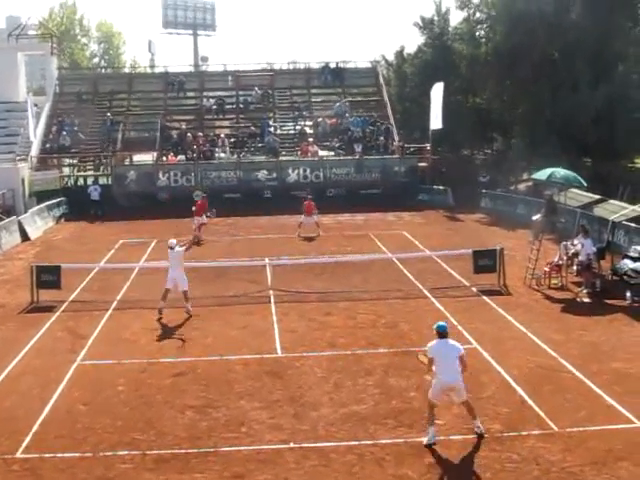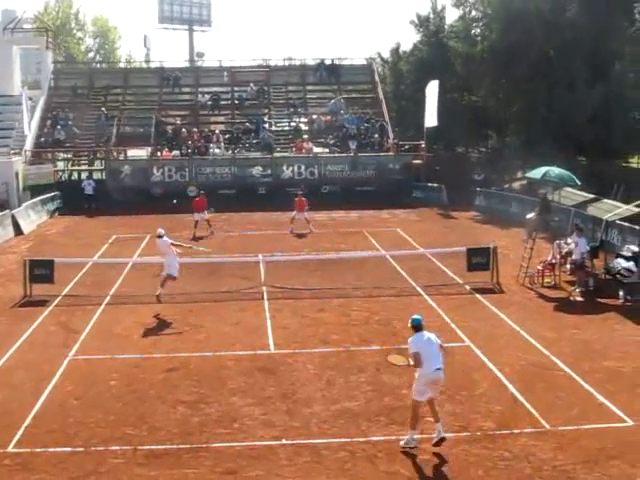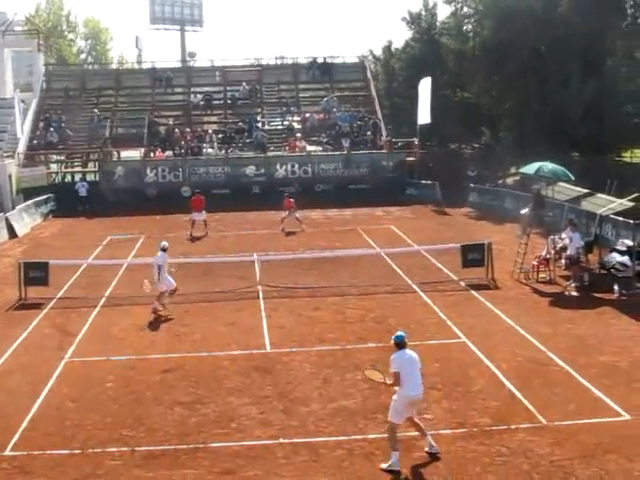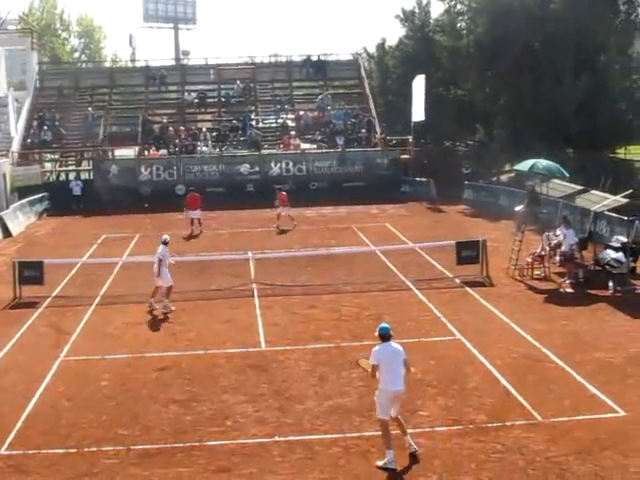
dt=0.3s
person 1, frame 1
left shoulder: (431, 346)
right shoulder: (456, 345)
left elbow: (429, 367)
right elbow: (464, 366)
left hip: (440, 382)
right hip: (456, 381)
left knee: (431, 406)
right knee: (465, 402)
left ankle: (431, 436)
right ankle: (478, 427)
person 1, frame 2
left shoulder: (413, 340)
right shoulder: (432, 336)
left elbow: (418, 363)
right elbow: (444, 352)
left wrist: (411, 364)
left hip: (425, 375)
right hip: (439, 373)
left knee: (415, 407)
right knee: (431, 402)
left ankle: (411, 438)
right ankle: (439, 433)
person 1, frame 3
left shoulder: (395, 358)
right shoulder: (414, 355)
left elbow: (397, 382)
right elbow: (420, 376)
left wrist: (388, 383)
left hip: (404, 396)
right hip: (418, 394)
left knee: (392, 428)
right knee: (411, 418)
left ankle: (394, 462)
right ankle: (432, 446)
person 1, frame 4
left shoulder: (377, 351)
right shoulder: (399, 348)
left elbow: (373, 375)
right elbow: (407, 369)
left wrist: (379, 374)
left hip: (386, 390)
right hip: (400, 389)
left knee: (383, 424)
right knee: (394, 416)
left ankle: (390, 460)
right ankle: (410, 445)
